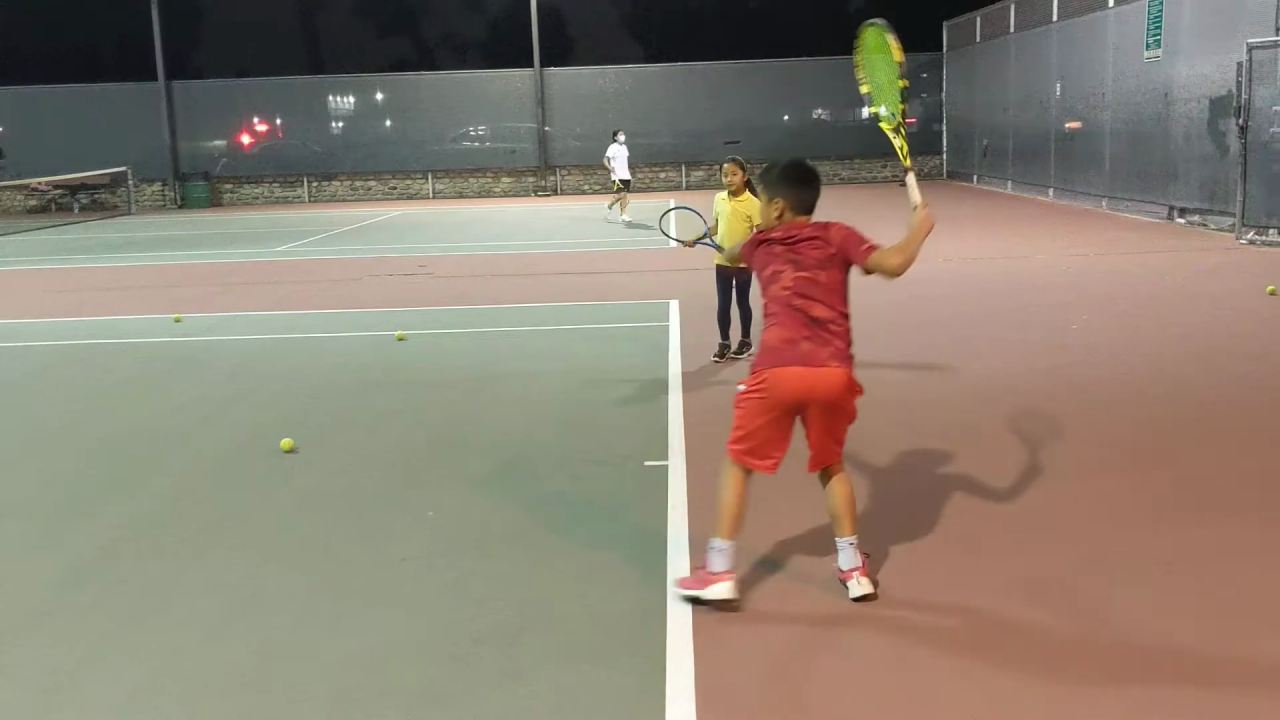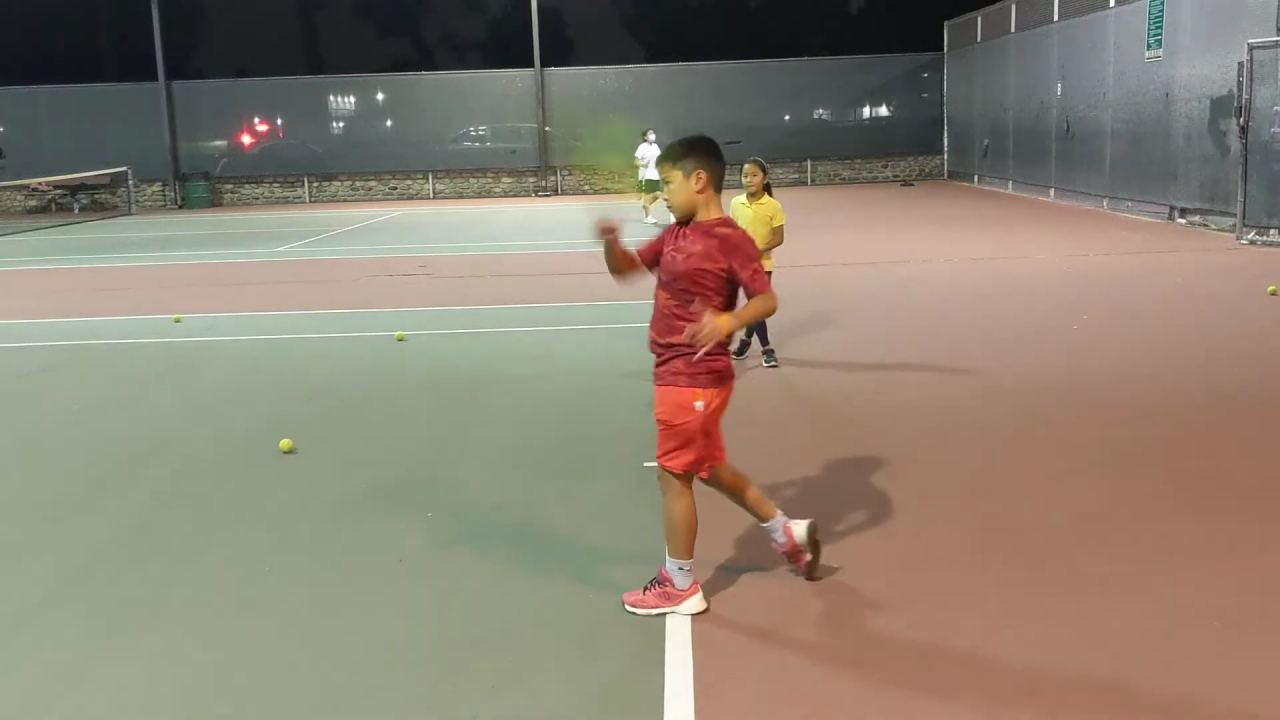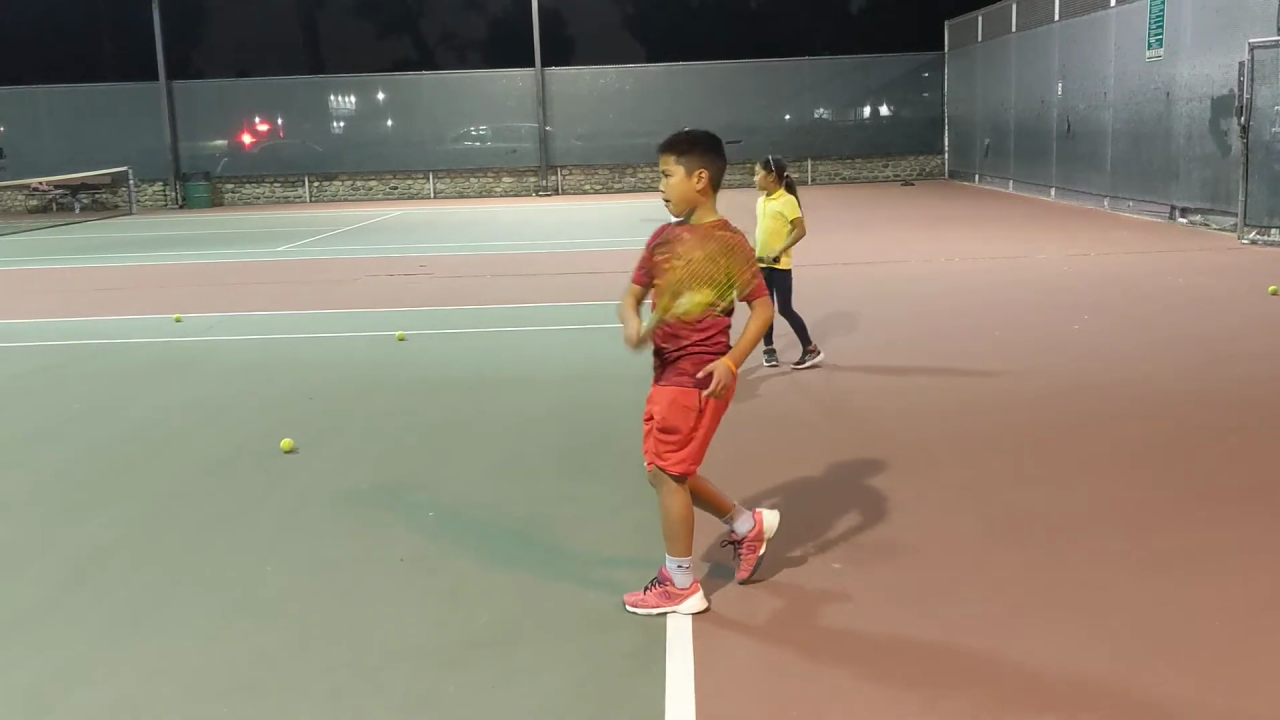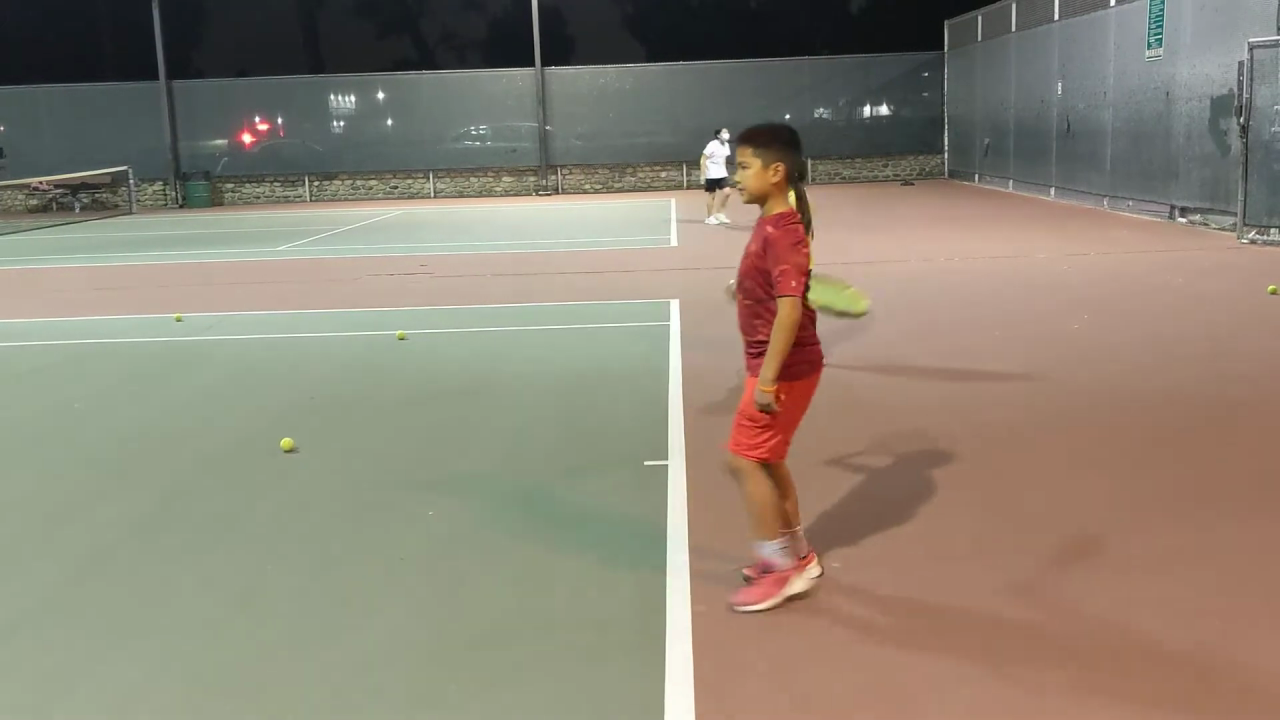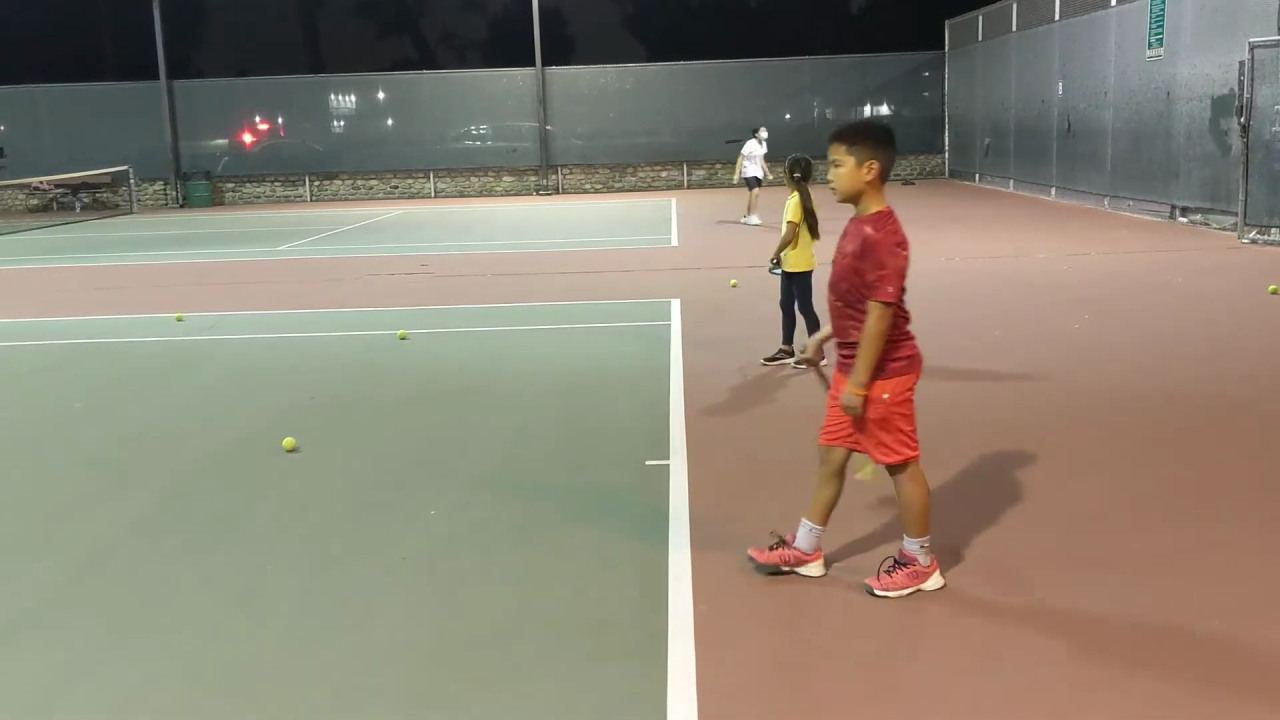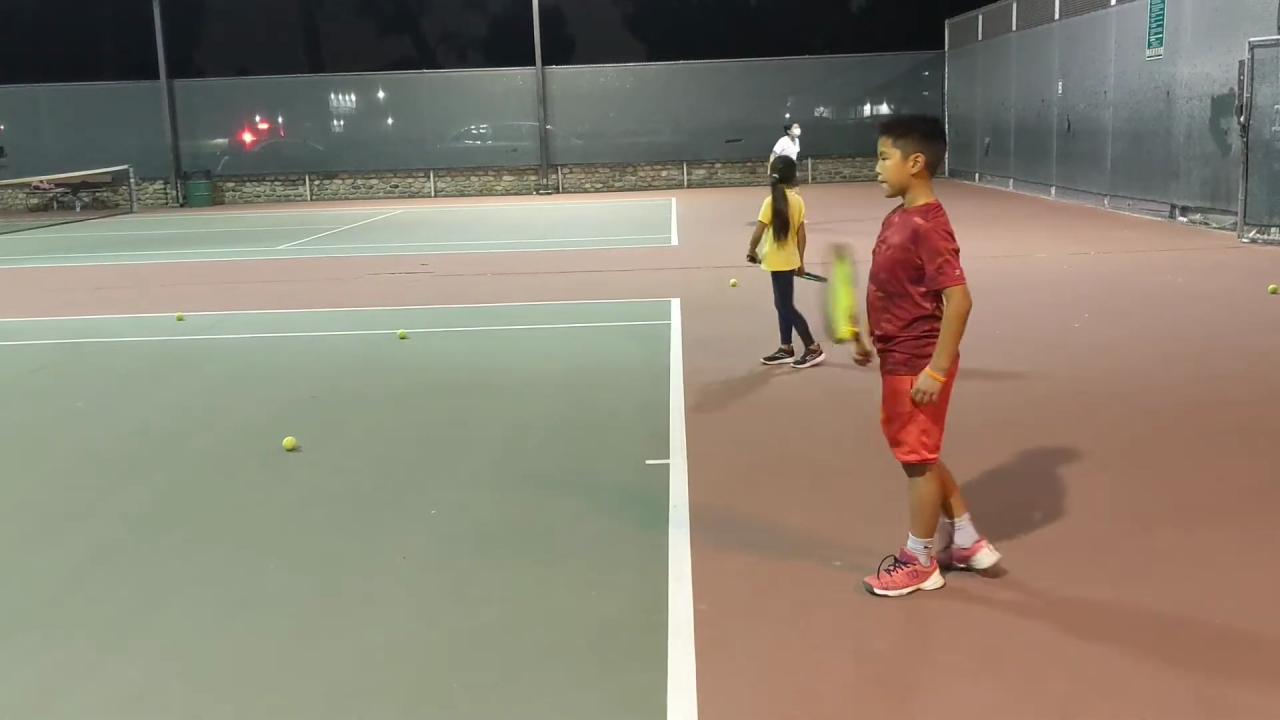
dt=0.5s
person 1, frame 1
left shoulder: (761, 247)
right shoulder: (837, 236)
left elbow: (737, 255)
right elbow: (895, 264)
left wrist: (736, 250)
right wrist: (918, 230)
left hip: (777, 372)
right hip: (833, 373)
left knee: (737, 465)
right knee: (830, 469)
left ankle: (717, 571)
right ankle: (854, 568)
person 1, frame 2
left shoulder: (732, 240)
right shoulder: (674, 235)
left elbow: (766, 301)
right elbow: (626, 268)
left wrist: (726, 321)
right wrist: (611, 240)
left hip: (694, 380)
right hip: (678, 377)
left knee: (674, 476)
right knee: (710, 468)
left ankle: (680, 586)
right ankle: (789, 534)
person 1, frame 3
right shoulder: (663, 237)
left elbow: (762, 308)
right elbow: (632, 295)
left wrist: (731, 361)
right wrist: (632, 324)
left hip: (698, 380)
right hip: (668, 377)
left knee: (667, 475)
right knee: (674, 473)
left ankle: (679, 586)
right ankle: (748, 525)
person 1, frame 4
left shoulder: (779, 233)
right shoulder: (773, 225)
left elbow: (789, 309)
left wrist: (767, 378)
right wrist: (746, 291)
left hip: (782, 371)
right hip: (776, 367)
left knee: (744, 461)
right knee: (769, 461)
left ankle: (778, 566)
right ankle: (795, 553)
person 1, frame 5
left shoulder: (879, 236)
right shoulder: (859, 226)
left elbow: (882, 315)
left wrist: (860, 382)
right wrist: (828, 335)
left hip: (882, 372)
right hip: (853, 368)
left knee: (900, 463)
right knee: (831, 455)
left ankle: (920, 563)
right ankle: (805, 548)
person 1, frame 6
left shoulder: (925, 227)
right shoulder: (896, 219)
left elbow: (958, 300)
left wrist: (935, 370)
right wrist: (868, 336)
left hip: (917, 365)
right hip: (900, 361)
left knee: (917, 459)
right knee: (918, 456)
left ankle: (920, 560)
right ankle: (968, 542)
person 2, frame 1
left shoulder: (752, 203)
right shoulder: (719, 199)
left hip: (742, 262)
right hip: (722, 260)
left knee: (742, 303)
right knee: (724, 304)
left ankle: (746, 341)
right ankle: (724, 344)
person 2, frame 2
left shoulder: (773, 206)
right shoulder: (736, 203)
left elbow: (778, 238)
left wrist: (757, 251)
left hip: (762, 264)
left ankle: (746, 339)
right ankle: (766, 349)
person 2, frame 3
left shoulder: (787, 201)
right shoulder: (761, 201)
left elbow: (800, 231)
left wrist: (779, 252)
right wrist: (756, 255)
left hip: (780, 265)
right hip: (763, 263)
left knee: (785, 309)
left ankle: (811, 350)
right ankle: (769, 349)
person 2, frame 4
left shoulder: (791, 200)
right shoulder: (798, 197)
left elbow: (788, 234)
left wrist: (776, 257)
left hip: (795, 264)
right hip: (795, 263)
left knee: (798, 308)
right knee: (791, 308)
left ankle: (813, 353)
person 2, frame 5
left shoulder: (795, 201)
right shoulder: (804, 198)
left elbow: (790, 234)
left wrist: (776, 254)
left hip: (799, 265)
right hip: (791, 264)
left knee: (805, 308)
right knee: (786, 306)
right ankle: (786, 349)
person 2, frame 6
left shoulder: (772, 201)
right shoulder: (797, 200)
left elbow: (758, 232)
right elbow: (801, 235)
left wrist: (752, 252)
right wrist: (800, 261)
left hip: (779, 263)
right hip: (789, 262)
left knee: (786, 307)
right knee: (783, 306)
left ankle: (813, 348)
right ankle: (786, 348)
